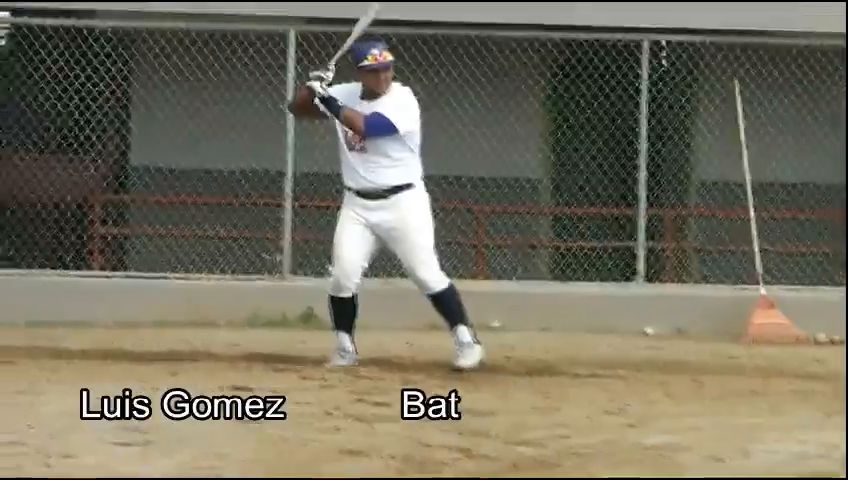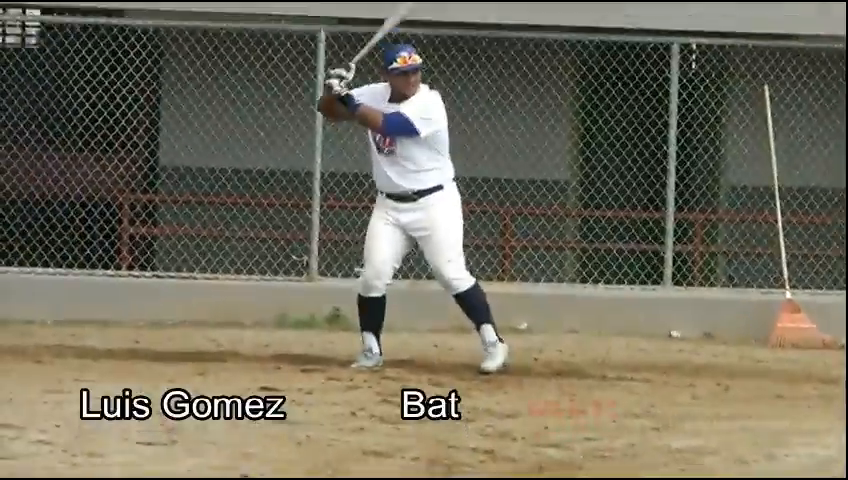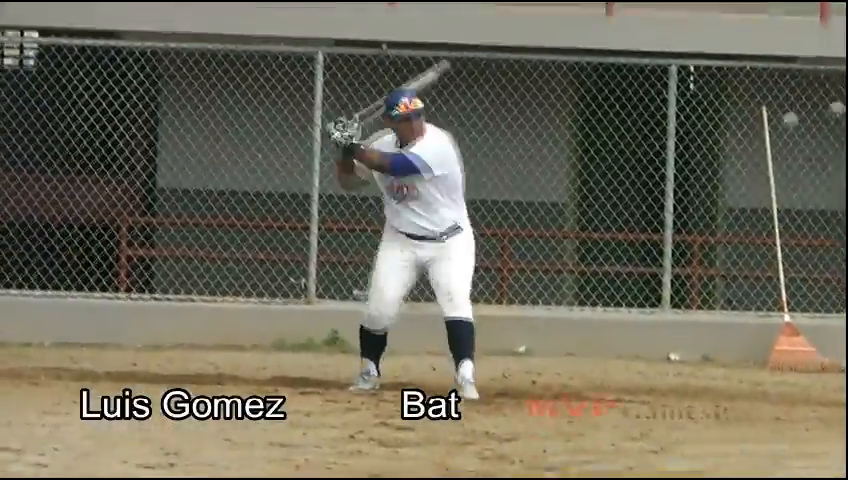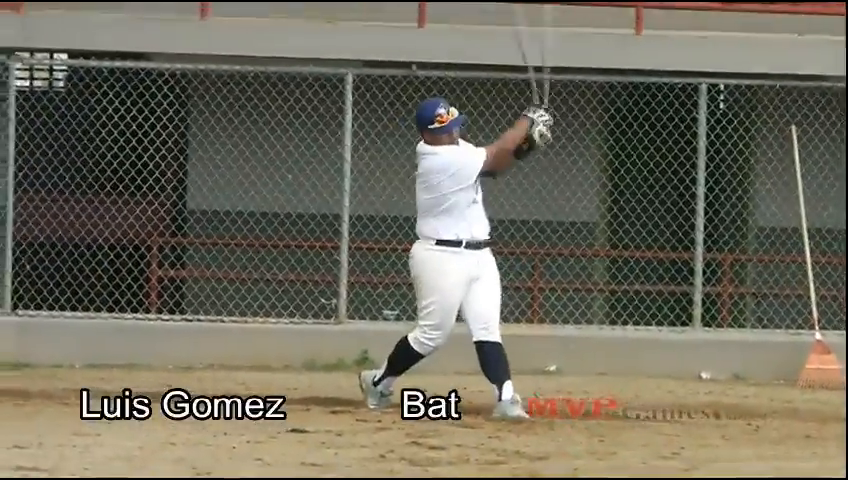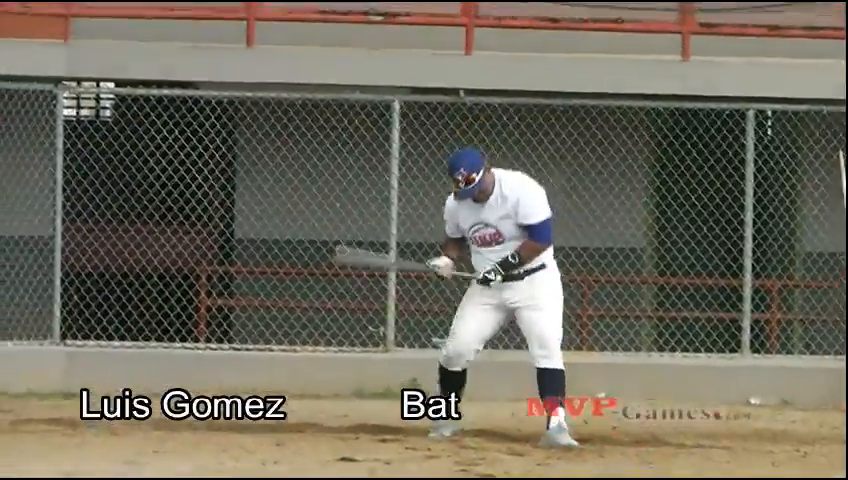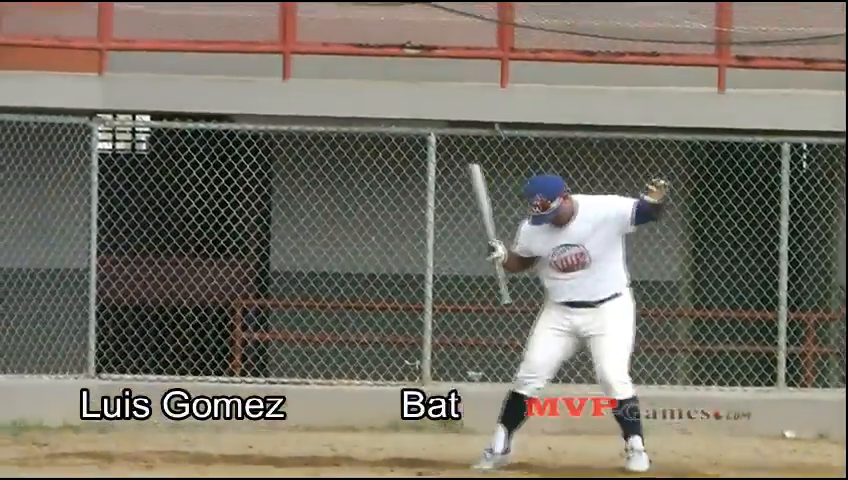
dt=0.7s
person 1, frame 1
left shoulder: (403, 100)
right shoulder: (345, 93)
left elbow: (365, 126)
right elbow: (298, 109)
left wrist: (327, 98)
right wrist: (313, 87)
left hip: (403, 201)
right hip: (358, 204)
left knee: (427, 274)
right knee: (343, 277)
left ankle: (467, 341)
right ankle: (345, 348)
person 1, frame 2
left shoulder: (429, 102)
right shoulder: (374, 94)
left elbow: (387, 125)
right elbow: (328, 109)
left wrist: (347, 97)
right wrist: (336, 88)
left hip: (434, 201)
right hip: (389, 205)
left knee: (452, 273)
right knee: (373, 277)
left ankle: (493, 342)
right ankle: (371, 350)
person 1, frame 3
left shoulder: (438, 141)
right shoulder: (383, 142)
left elbow: (392, 164)
right elbow: (348, 181)
left wrist: (354, 147)
right wrist: (347, 150)
left hip: (451, 239)
right hip: (403, 240)
left knee: (456, 301)
right knee: (380, 309)
left ankle: (465, 377)
right ankle: (369, 371)
person 1, frame 4
left shoulder: (453, 150)
right shoulder: (443, 160)
left elbow: (494, 164)
right elbow: (495, 155)
left wrist: (528, 142)
right wrist: (528, 119)
left hip: (478, 255)
right hip: (442, 258)
left knee: (487, 328)
right knee: (431, 333)
left ankle: (506, 399)
right ankle: (377, 381)
person 1, frame 5
left shoulder: (521, 188)
right shoulder: (455, 204)
left elbow: (541, 238)
right elbow: (456, 240)
left wrist: (503, 267)
right wrist: (446, 258)
left hip: (534, 280)
right hip: (486, 286)
left knee: (547, 349)
right knee: (456, 350)
left ankle: (556, 425)
right ankle: (450, 417)
person 1, frame 6
left shoulder: (602, 209)
right shoulder: (532, 228)
left elbow: (646, 212)
right elbow: (519, 262)
left wrist: (655, 200)
right wrist: (502, 257)
left hip: (608, 309)
right hip: (559, 312)
left knee: (614, 378)
right knee: (529, 375)
left ankle: (636, 447)
right ankle: (499, 447)
